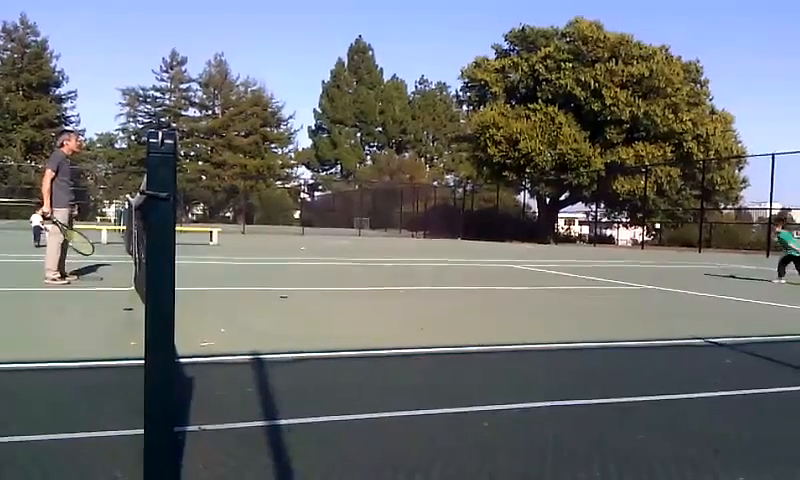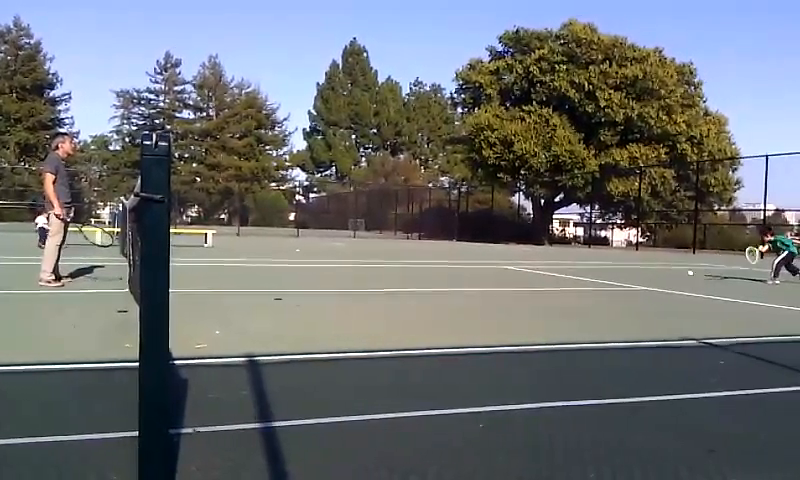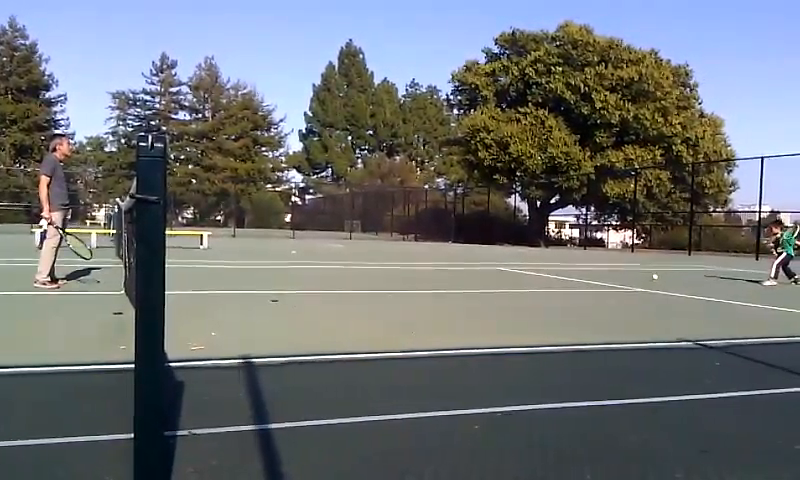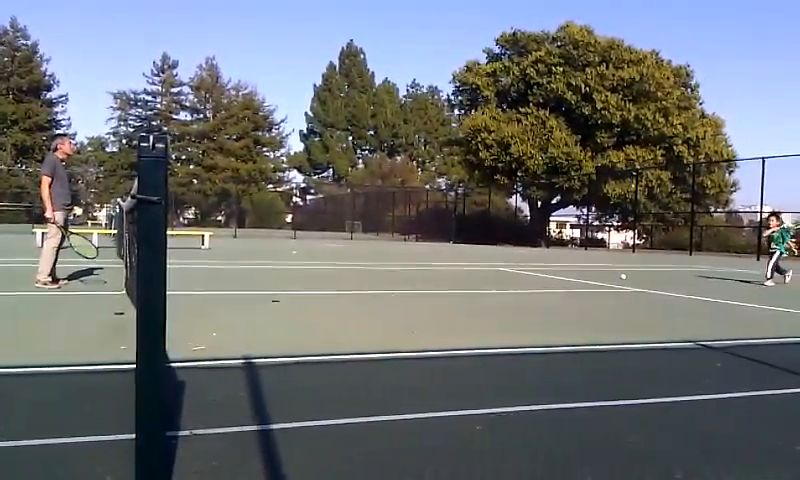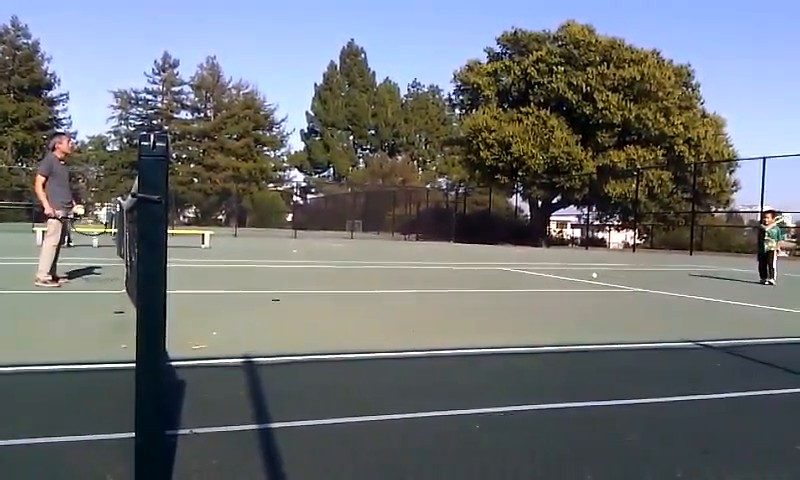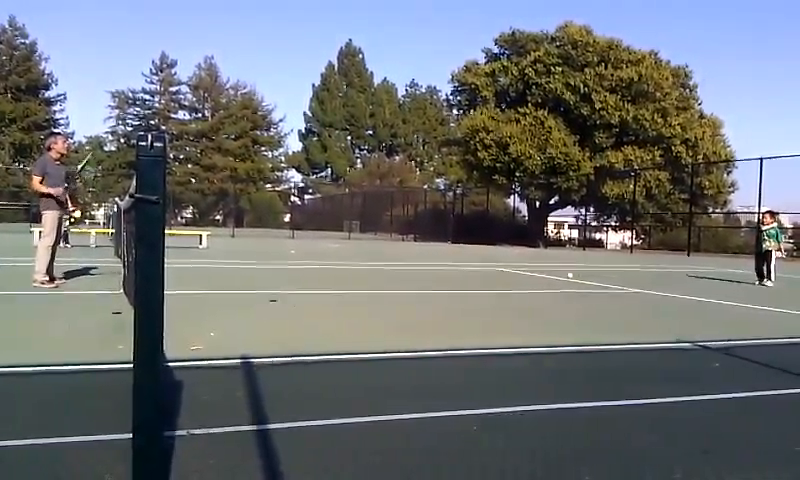
dt=0.5s
person 1, frame 1
left shoulder: (65, 159)
right shoulder: (57, 156)
right elbow: (46, 180)
right wrist: (46, 204)
left hip: (68, 205)
right hip: (59, 206)
left knee: (64, 240)
right knee: (56, 239)
left ankle: (60, 272)
right ankle: (51, 275)
person 1, frame 2
left shoulder: (60, 161)
right shoulder: (53, 159)
right elbow: (48, 184)
right wrist: (56, 206)
left hip: (64, 207)
right hip: (58, 208)
left knee: (59, 242)
right knee: (54, 241)
left ankle: (54, 274)
right ankle: (46, 276)
person 1, frame 3
left shoulder: (58, 163)
right shoulder: (50, 160)
right elbow: (42, 185)
right wrist: (46, 208)
left hip: (61, 210)
right hip: (54, 210)
left knee: (55, 243)
right knee: (51, 242)
left ankle: (50, 276)
right ankle: (41, 278)
person 1, frame 4
left shoulder: (61, 163)
right shoulder: (51, 161)
right elbow: (44, 186)
left wrist: (70, 207)
right wrist: (49, 209)
left hip: (63, 210)
right hip: (56, 210)
left knee: (57, 244)
right knee: (52, 242)
left ankle: (51, 276)
right ankle: (42, 278)
person 1, frame 5
left shoulder: (63, 164)
right shoulder: (48, 161)
right elbow: (38, 184)
left wrist: (73, 204)
right wrist: (46, 205)
left hip: (64, 209)
right hip: (54, 209)
left knee: (58, 242)
right knee: (51, 241)
left ankle: (51, 274)
right ankle: (42, 276)
person 1, frame 6
left shoulder: (61, 164)
right shoulder: (43, 161)
right elbow: (35, 184)
left wrist: (69, 205)
right wrist: (51, 191)
left hip: (60, 208)
right hip: (50, 207)
left knee: (54, 242)
right knee: (47, 241)
left ankle: (49, 275)
right ankle: (39, 277)
